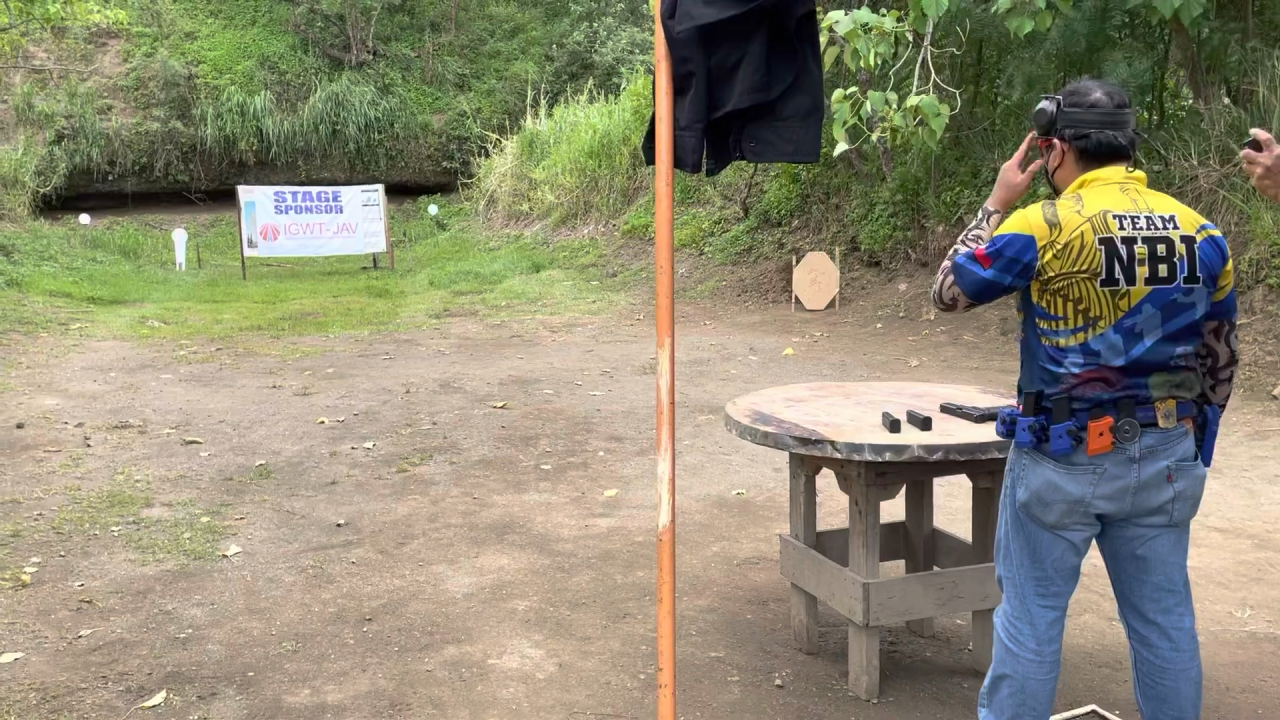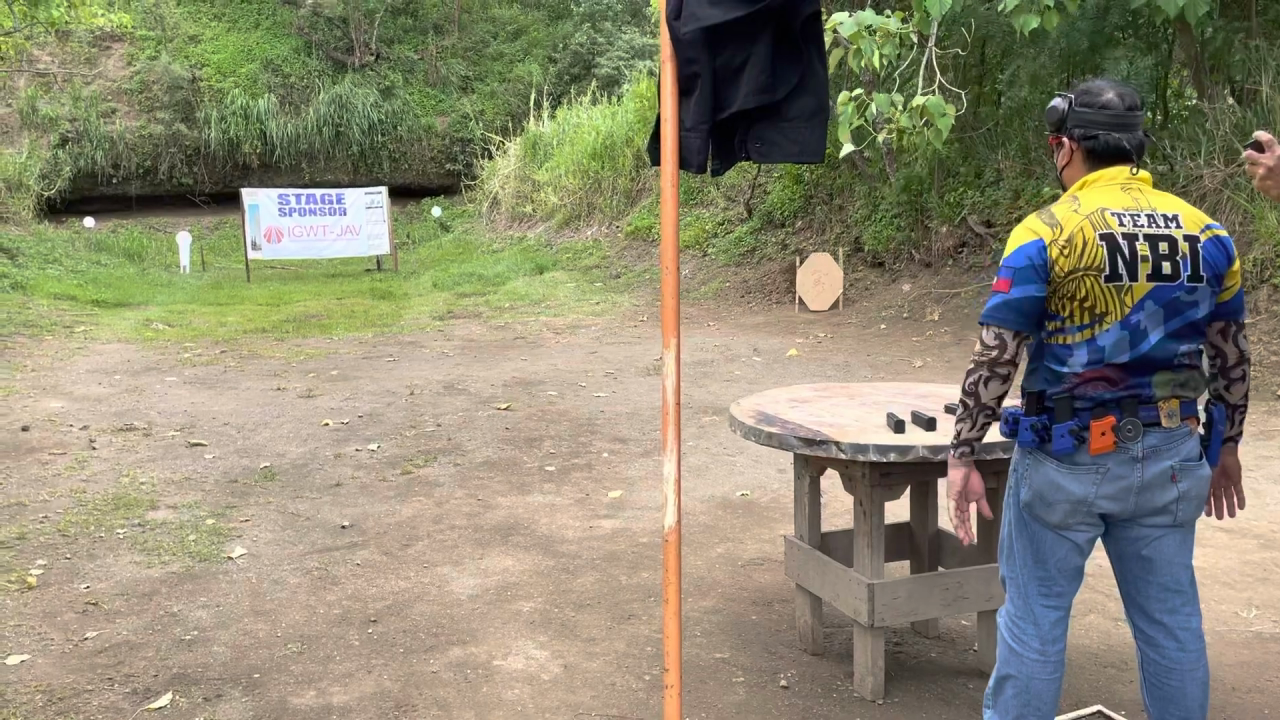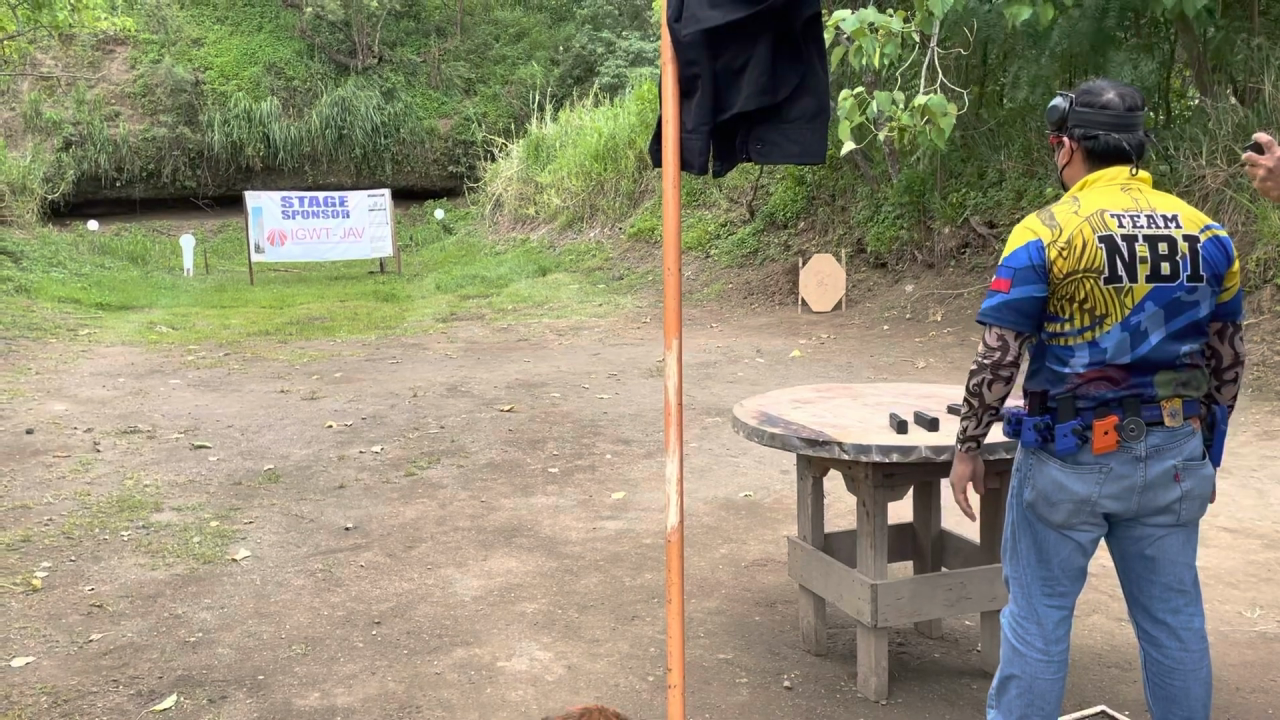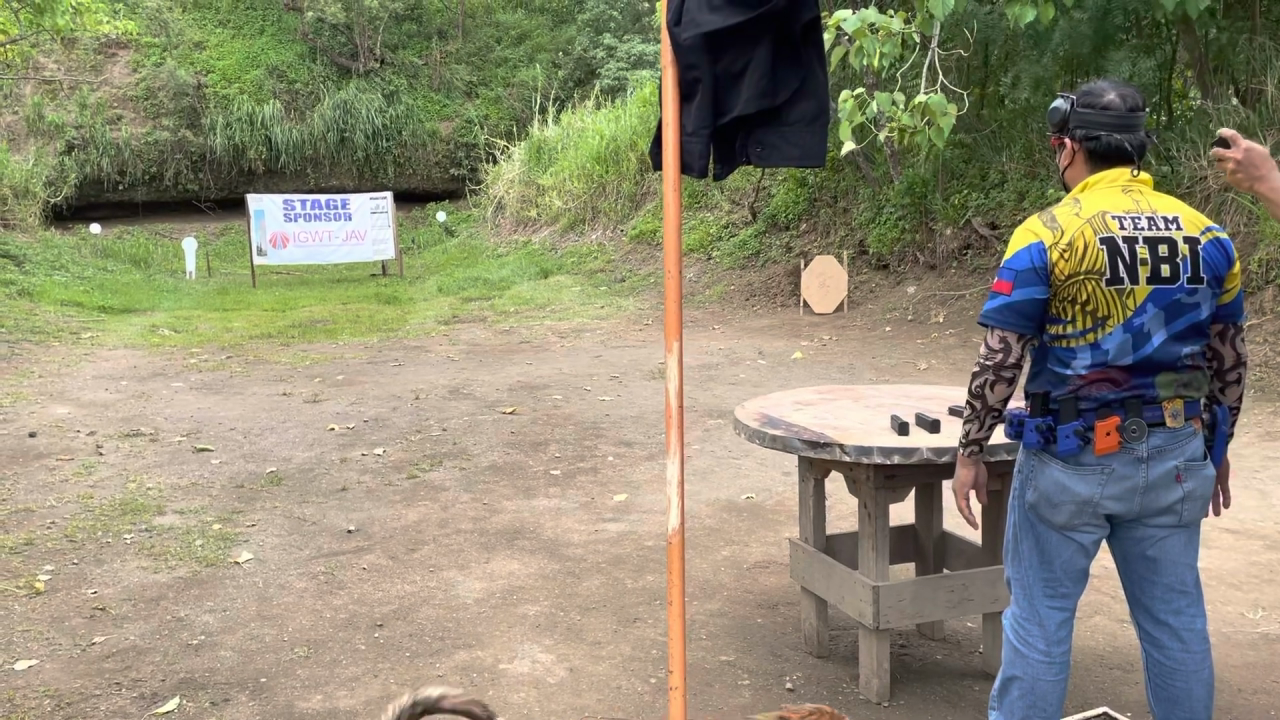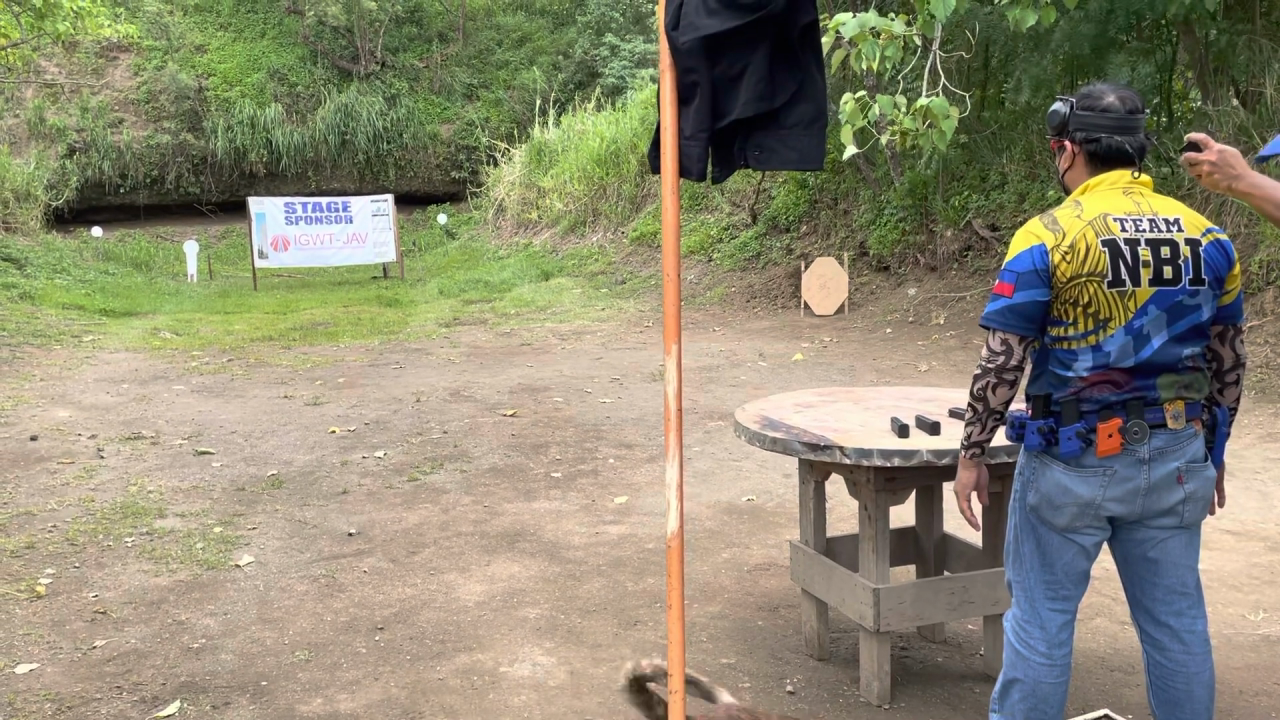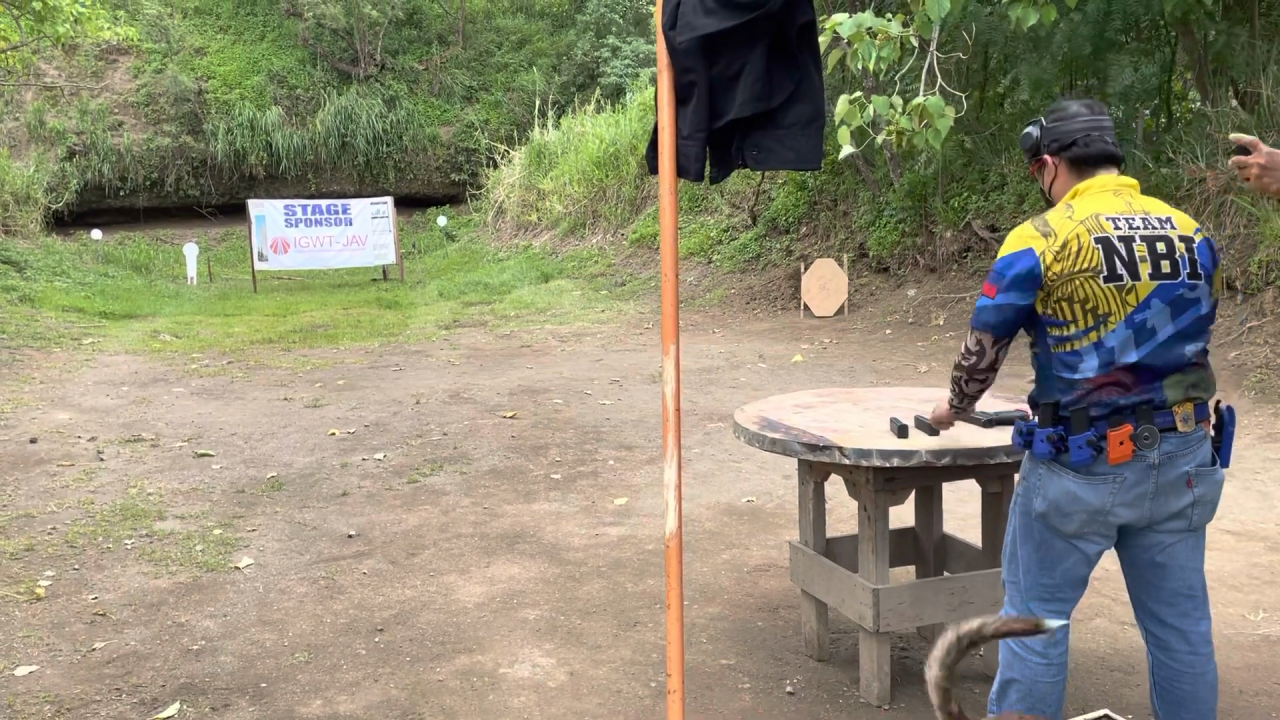
dt=0.5s
person 1, frame 1
left shoulder: (1041, 226)
right shoulder: (1201, 231)
left elbow: (948, 292)
right elbow: (1220, 357)
left wrist: (997, 204)
right wrist: (1194, 440)
left hip: (1064, 457)
right hip: (1164, 455)
left knee: (1032, 614)
right knee: (1165, 616)
person 1, frame 2
left shoulder: (1047, 231)
right shoulder: (1206, 233)
left elbow: (996, 358)
right elbow: (1231, 356)
left wrist: (962, 455)
right wrist: (1225, 447)
left hip: (1067, 458)
right hip: (1169, 454)
left knee: (1034, 614)
right knee: (1170, 615)
person 1, frame 3
left shoulder: (1046, 233)
right shoulder: (1206, 233)
left elbow: (998, 358)
right elbow: (1227, 358)
left wrist: (967, 446)
right wrist: (1206, 441)
left hip: (1070, 457)
right hip: (1172, 455)
left knee: (1039, 614)
right knee: (1173, 615)
person 1, frame 4
left shoulder: (1046, 234)
right shoulder: (1205, 235)
left elbow: (999, 360)
right elbow: (1229, 359)
left wrist: (969, 451)
right wrist: (1217, 448)
left hip: (1072, 459)
right hip: (1173, 456)
left knee: (1040, 614)
right knee: (1175, 616)
person 1, frame 5
left shoulder: (1048, 237)
right shoulder: (1206, 236)
left elbow: (1002, 362)
right elbow: (1227, 360)
left wrist: (971, 453)
right wrist: (1212, 451)
left hip: (1074, 459)
right hip: (1174, 458)
left knee: (1042, 616)
right knee: (1176, 618)
person 1, frame 6
left shoulder: (1039, 241)
right shoulder: (1190, 234)
left elbow: (983, 352)
left wrist: (956, 406)
left hip: (1082, 466)
right hip: (1181, 457)
left knee: (1035, 615)
right knee: (1180, 621)
